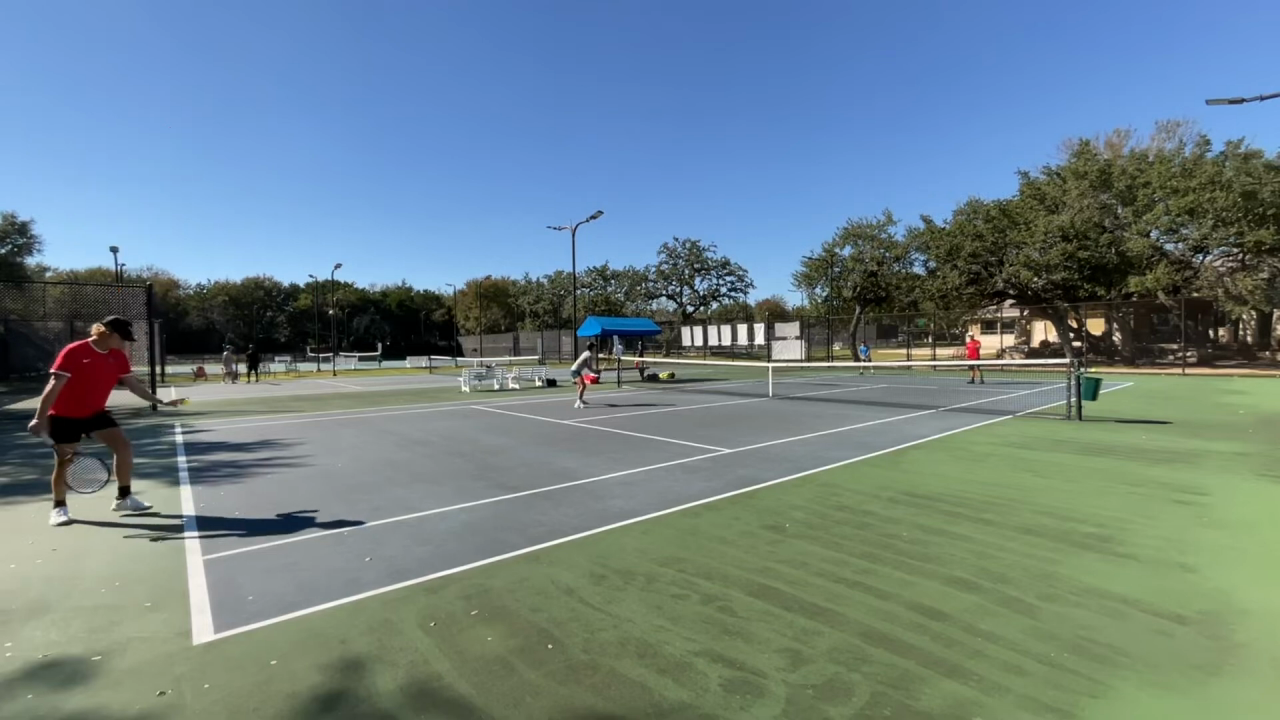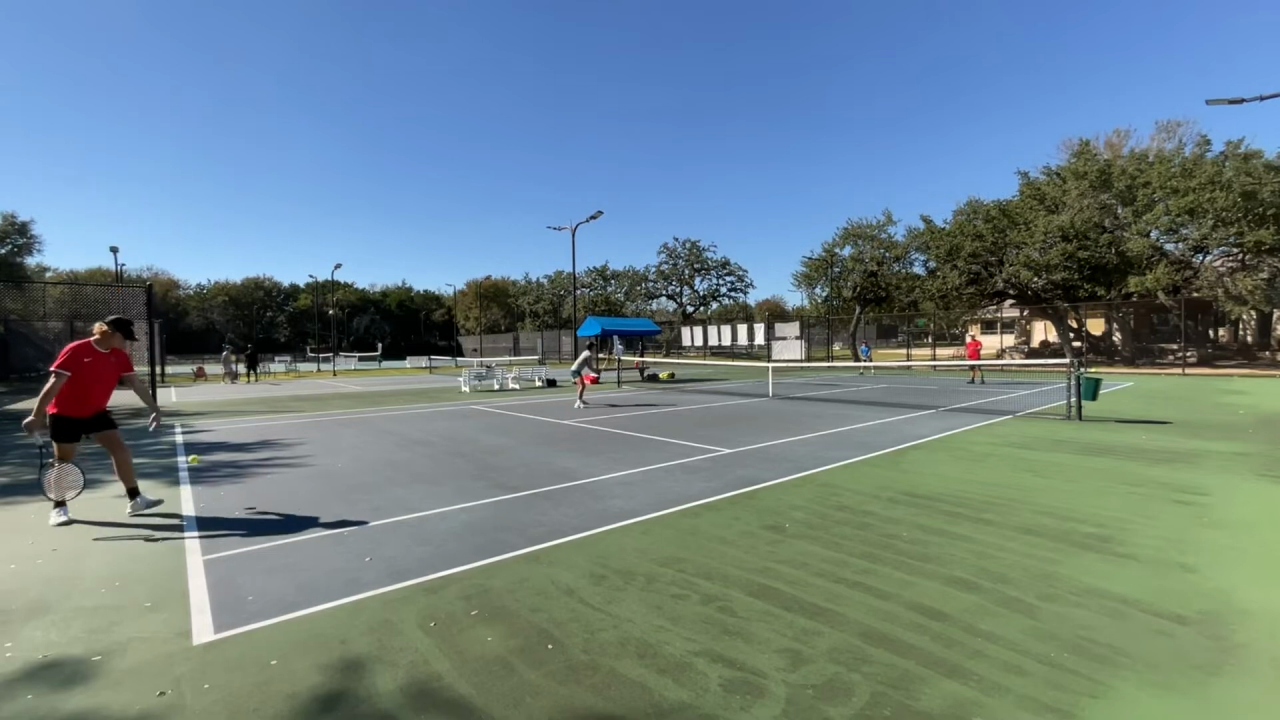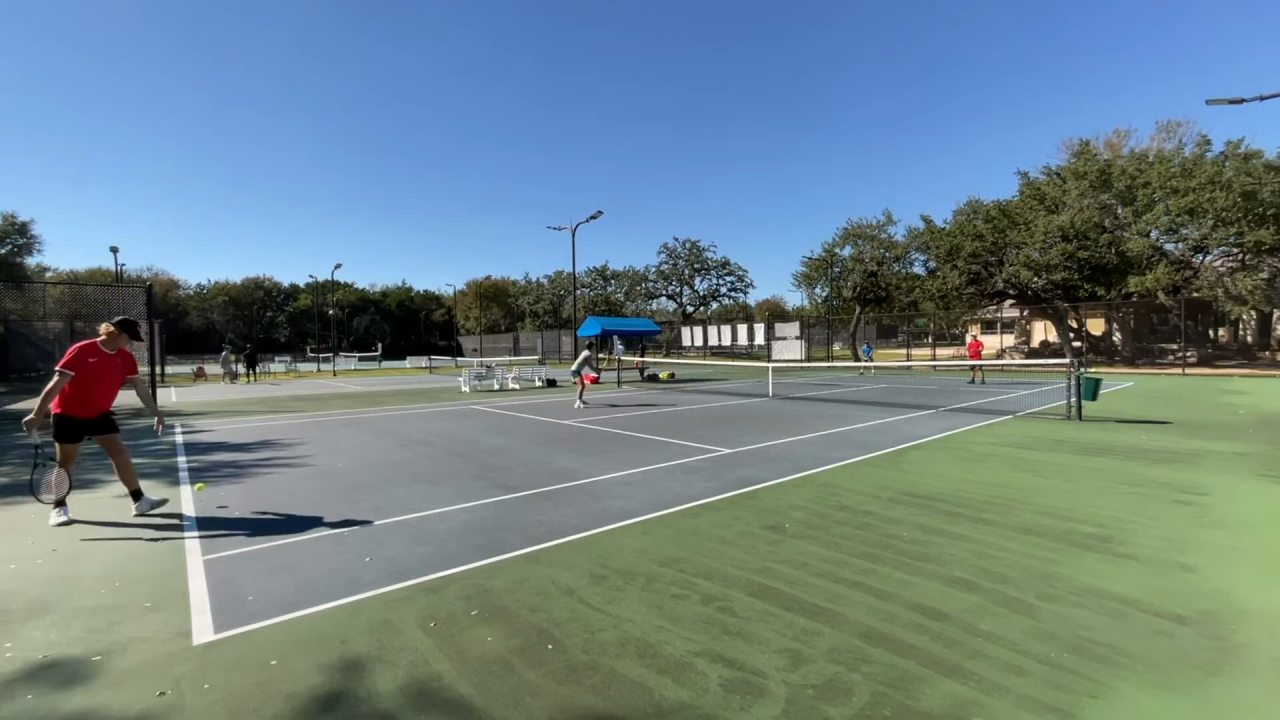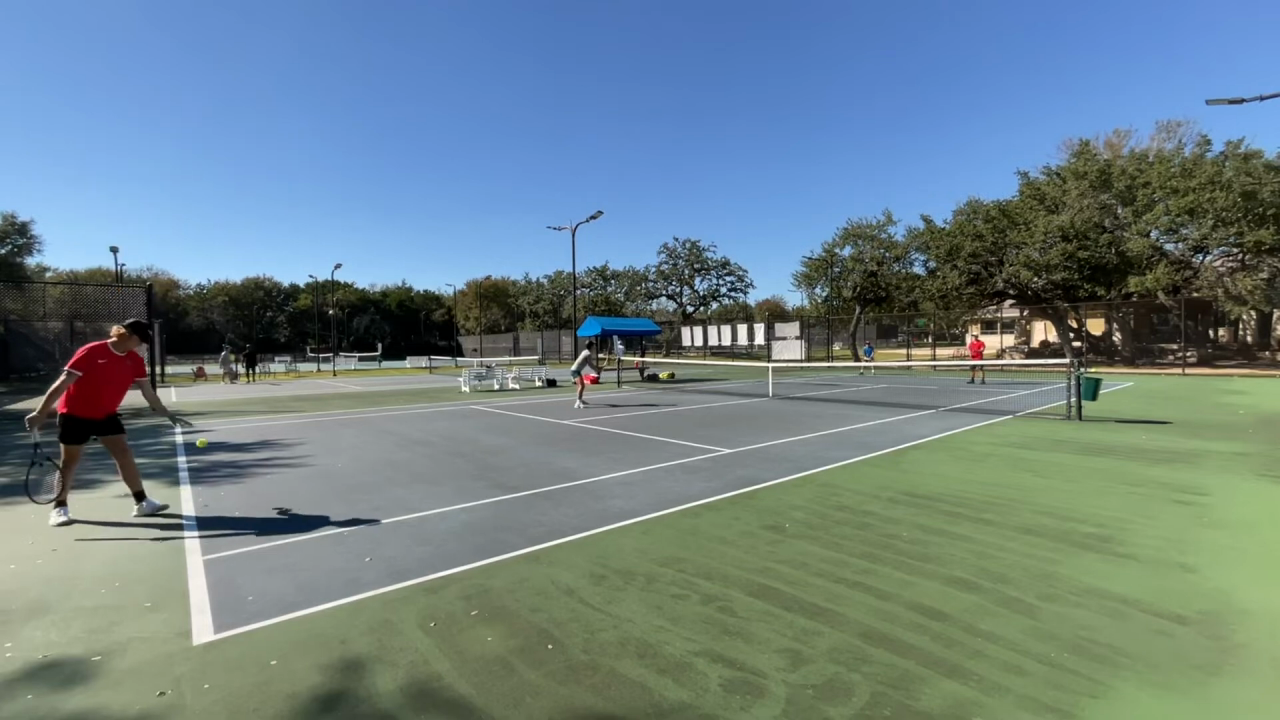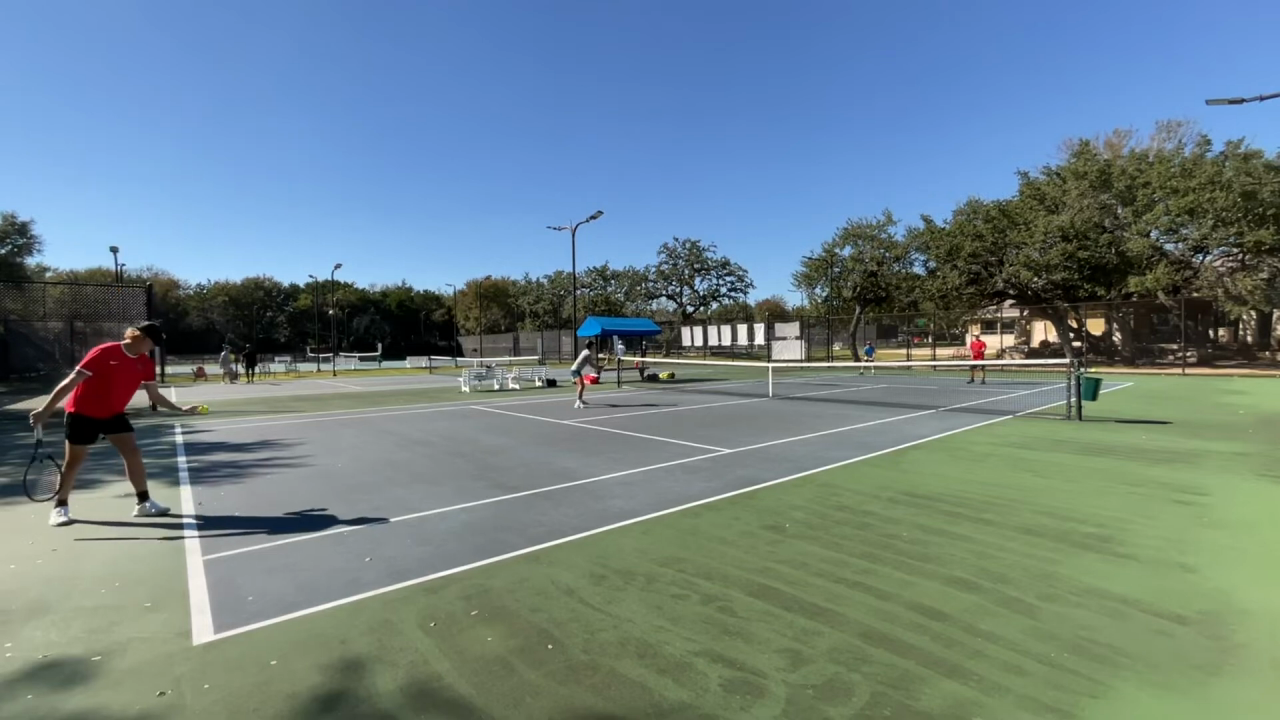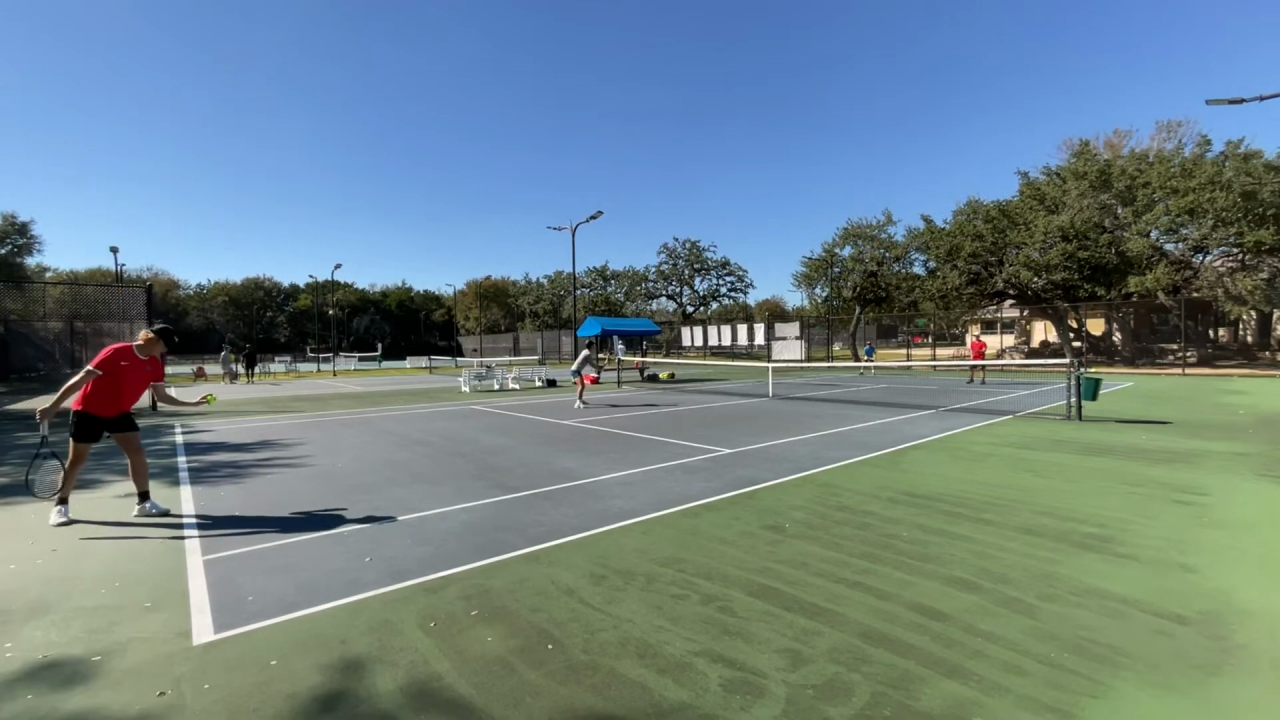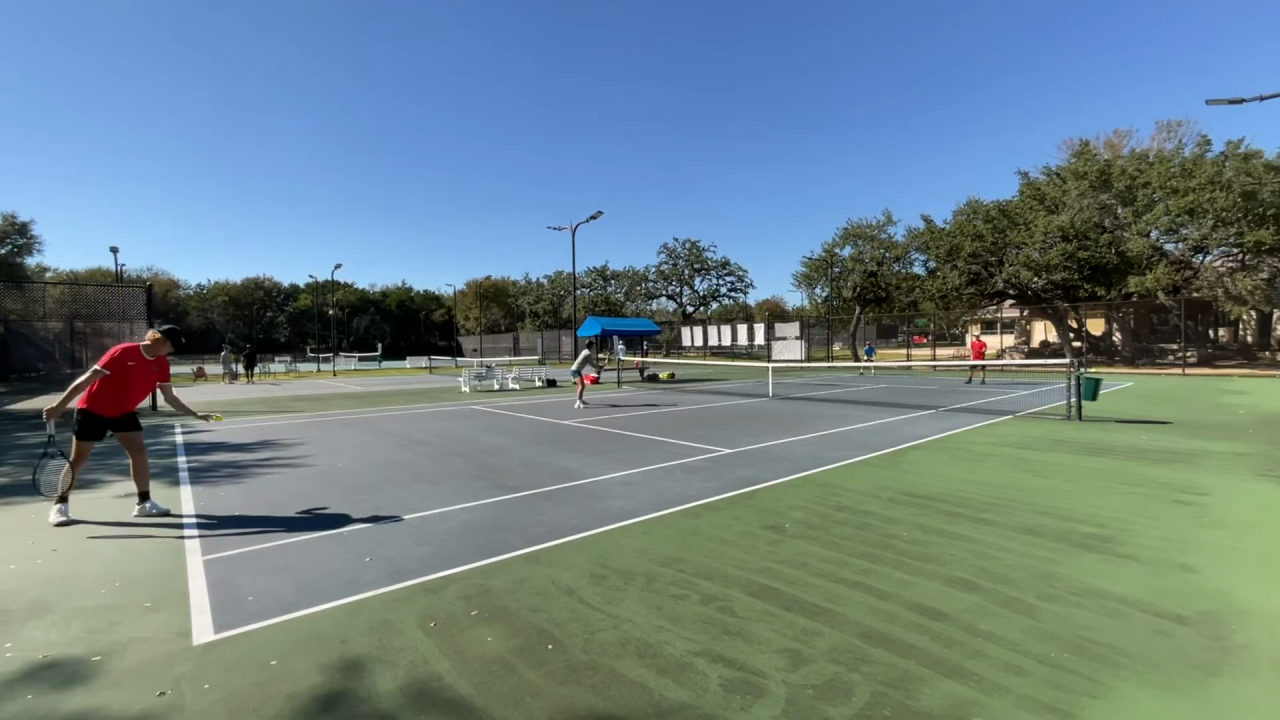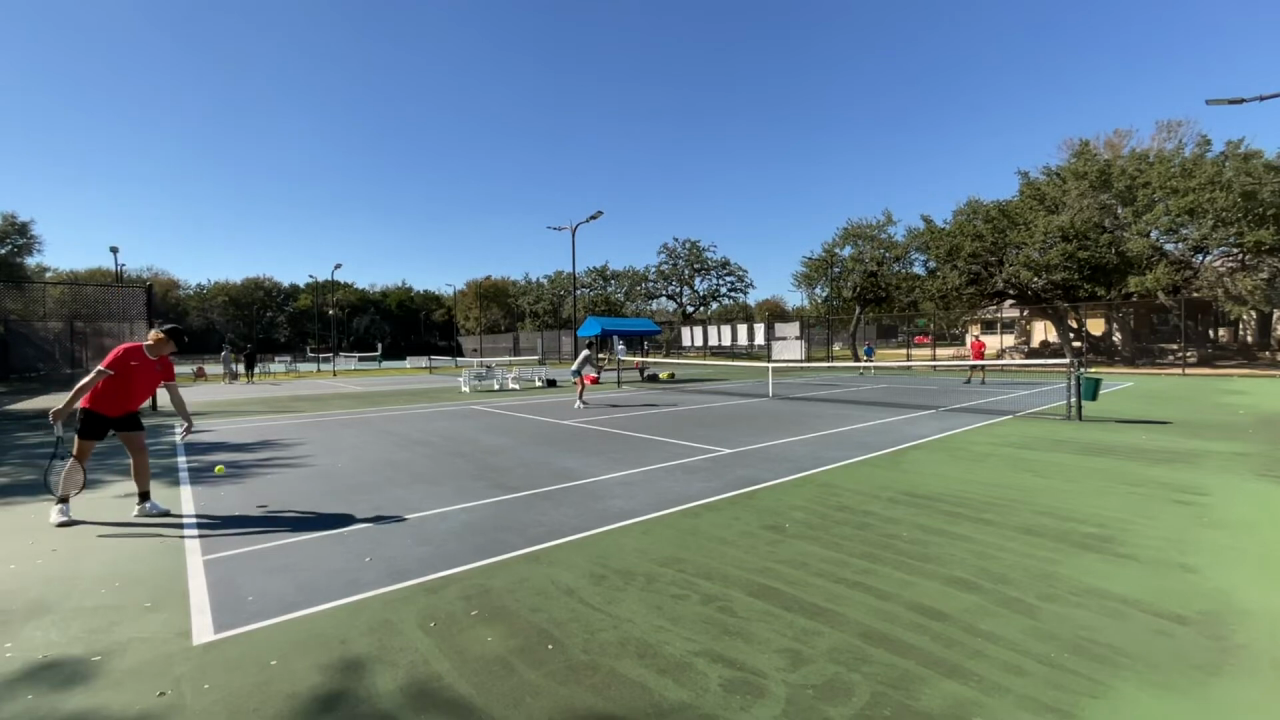
dt=0.1s
person 1, frame 1
left shoulder: (117, 356)
right shoulder: (74, 352)
left elbow: (133, 385)
right elbow: (54, 386)
left wrist: (161, 401)
right wrist: (40, 418)
left hip: (94, 413)
right hip: (63, 415)
left knee: (124, 446)
right knee: (64, 462)
left ankle: (124, 498)
right ankle: (59, 507)
person 1, frame 2
left shoulder: (120, 356)
right shoulder: (75, 351)
left elbow: (137, 385)
right elbow: (54, 385)
left wrist: (154, 409)
right wrist: (37, 416)
left hip: (96, 413)
right hip: (65, 415)
left knee: (121, 450)
right knee: (65, 462)
left ankle: (135, 500)
right ankle: (59, 508)
person 1, frame 3
left shoulder: (126, 358)
right shoulder: (81, 351)
left elbow: (141, 389)
right elbow: (57, 384)
left wrist: (157, 414)
right wrist: (37, 414)
left hip: (100, 415)
right hip: (69, 415)
left knee: (120, 454)
right knee: (65, 462)
left ankle: (140, 501)
right ankle: (59, 508)
person 1, frame 4
left shoulder: (135, 360)
right shoulder: (91, 352)
left elbow: (149, 393)
right elbow: (63, 383)
left wrist: (170, 416)
right wrist: (41, 413)
left hip: (106, 415)
right hip: (75, 415)
left knee: (124, 454)
right knee: (70, 462)
left ankle: (141, 502)
right ankle: (60, 507)
person 1, frame 5
left shoulder: (145, 363)
right shoulder: (104, 353)
left elbow: (154, 396)
right elbow: (72, 381)
left wrist: (181, 409)
right wrist: (46, 409)
left hip: (114, 414)
right hip: (83, 413)
left knee: (134, 453)
right knee: (74, 461)
left ankle: (143, 503)
right ankle: (60, 507)
person 1, frame 6
left shoulder: (155, 364)
right shoulder: (115, 353)
left elbow: (161, 396)
right elbow: (81, 379)
left wrist: (191, 403)
right wrist: (53, 407)
left hip: (120, 413)
right hip: (89, 412)
left knee: (137, 452)
right knee: (77, 460)
left ankle: (144, 503)
right ankle: (60, 506)
person 1, frame 7
left shoulder: (161, 365)
right shoulder: (123, 353)
left elbow: (170, 397)
right elbow: (89, 378)
left wrist: (195, 414)
right wrist: (59, 406)
left hip: (124, 412)
right hip: (93, 411)
left knee: (140, 452)
right knee: (79, 458)
left ankle: (144, 503)
right ankle: (60, 505)
person 1, frame 8
left shoulder: (165, 364)
right shoulder: (126, 353)
left elbow: (175, 396)
right elbow: (93, 378)
left wrist: (187, 420)
right wrist: (65, 407)
left hip: (126, 412)
right hip: (95, 410)
left knee: (141, 452)
right knee: (80, 458)
left ankle: (144, 503)
right ankle: (60, 505)
